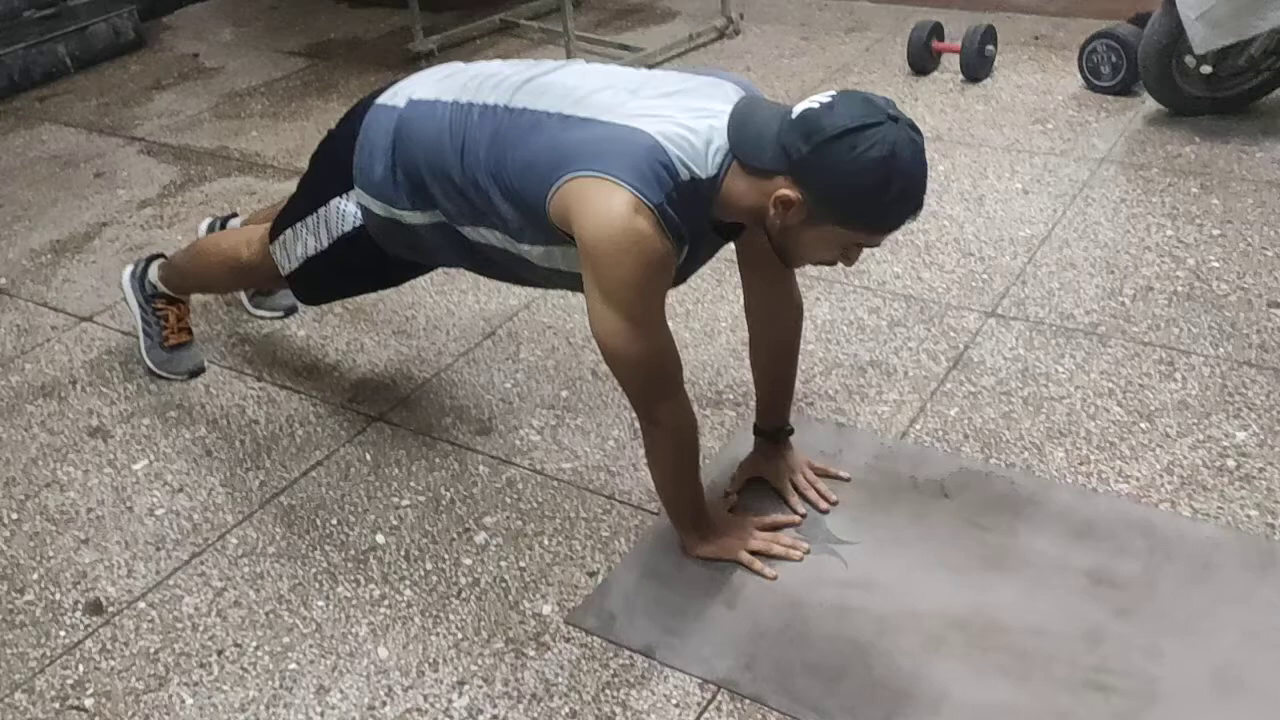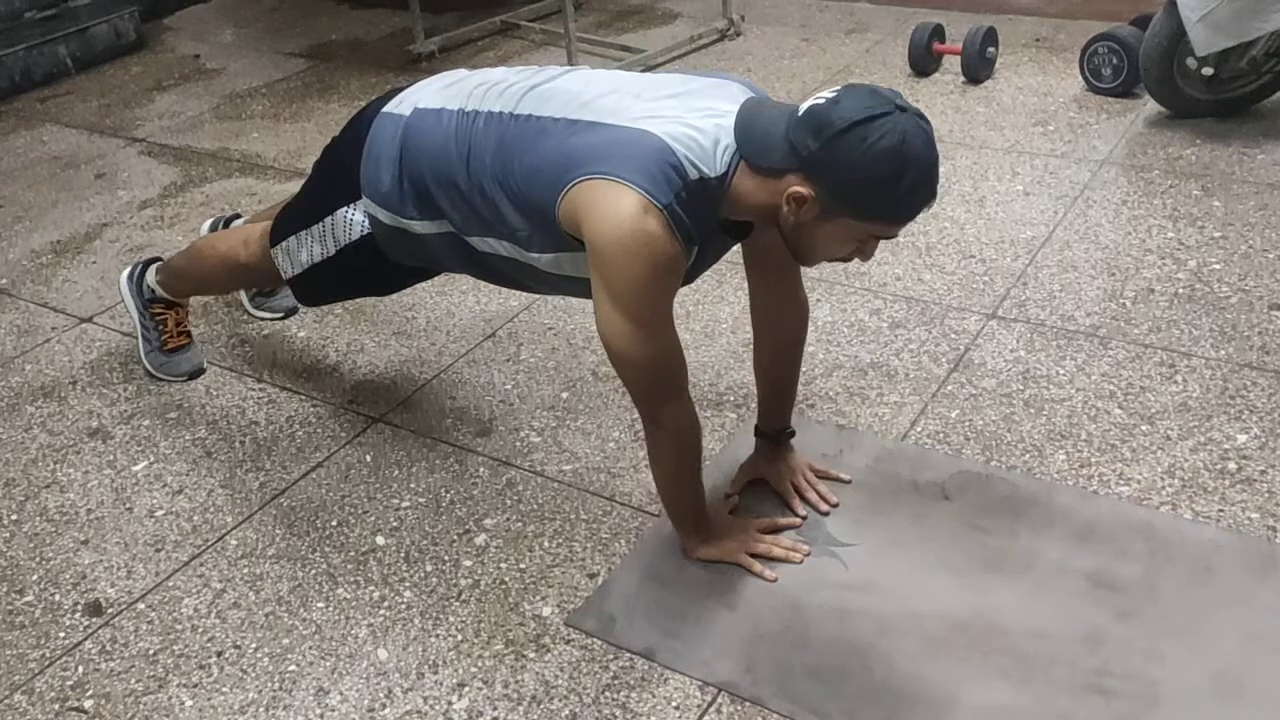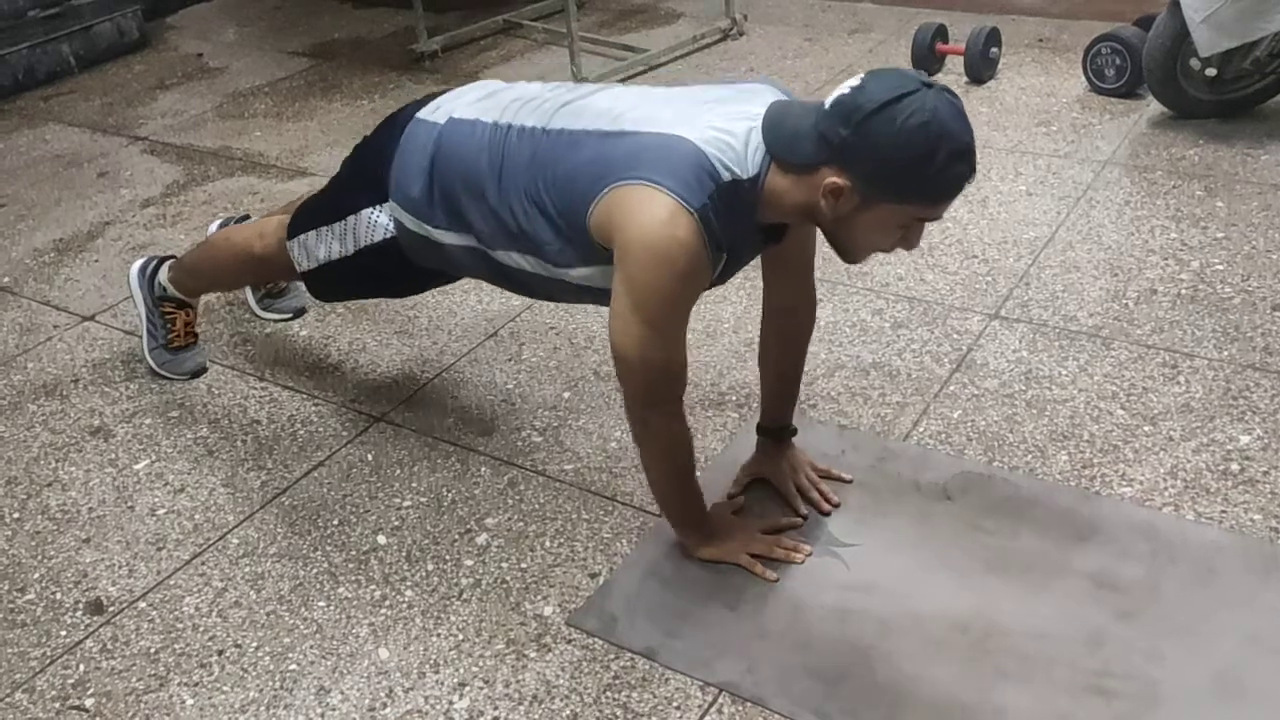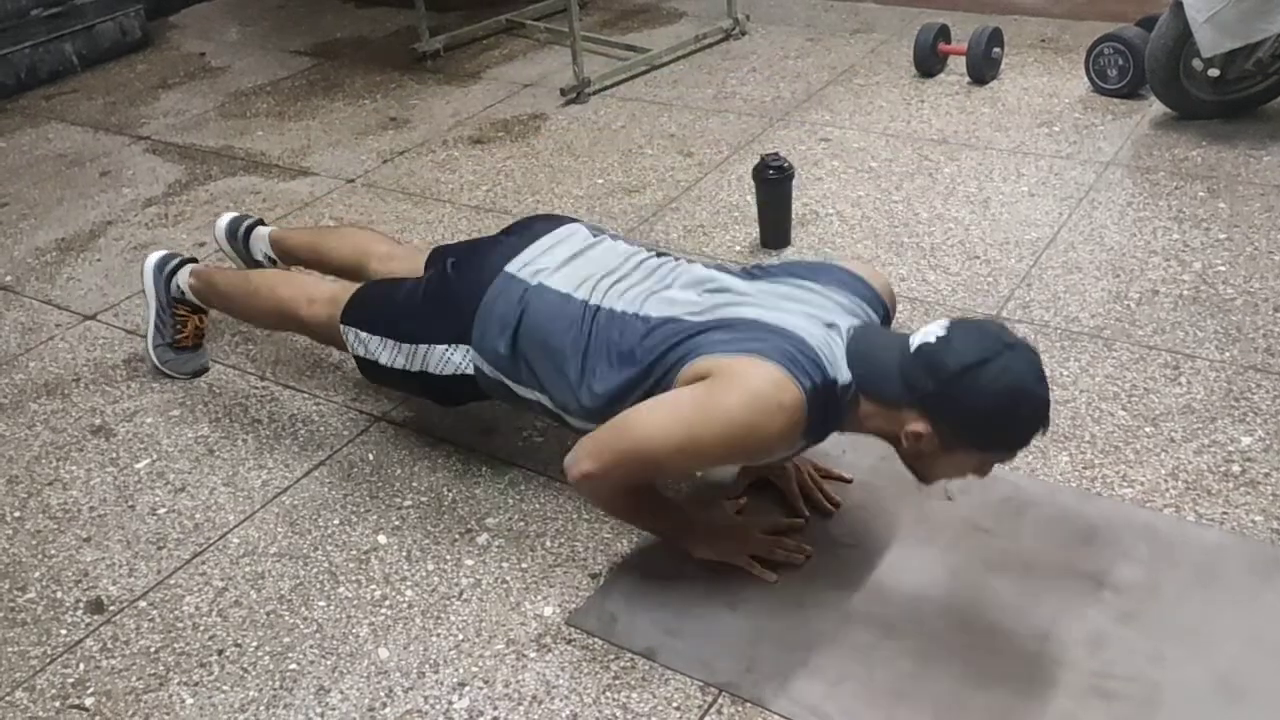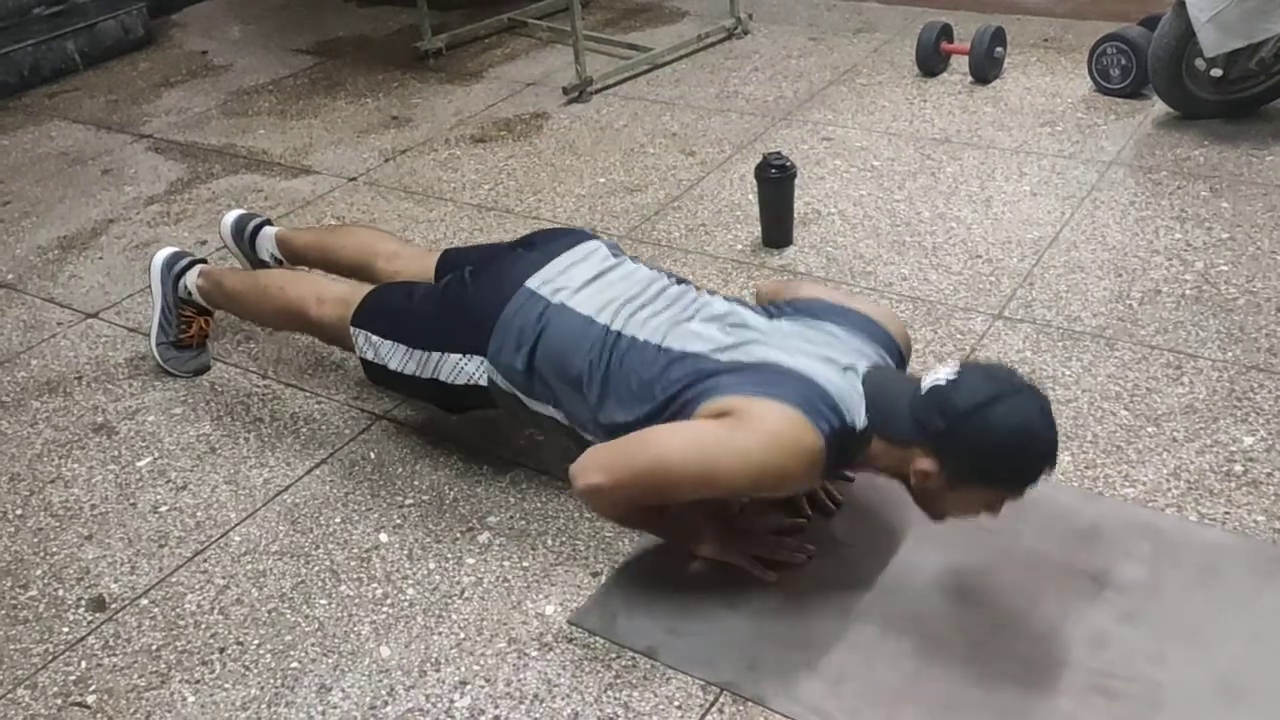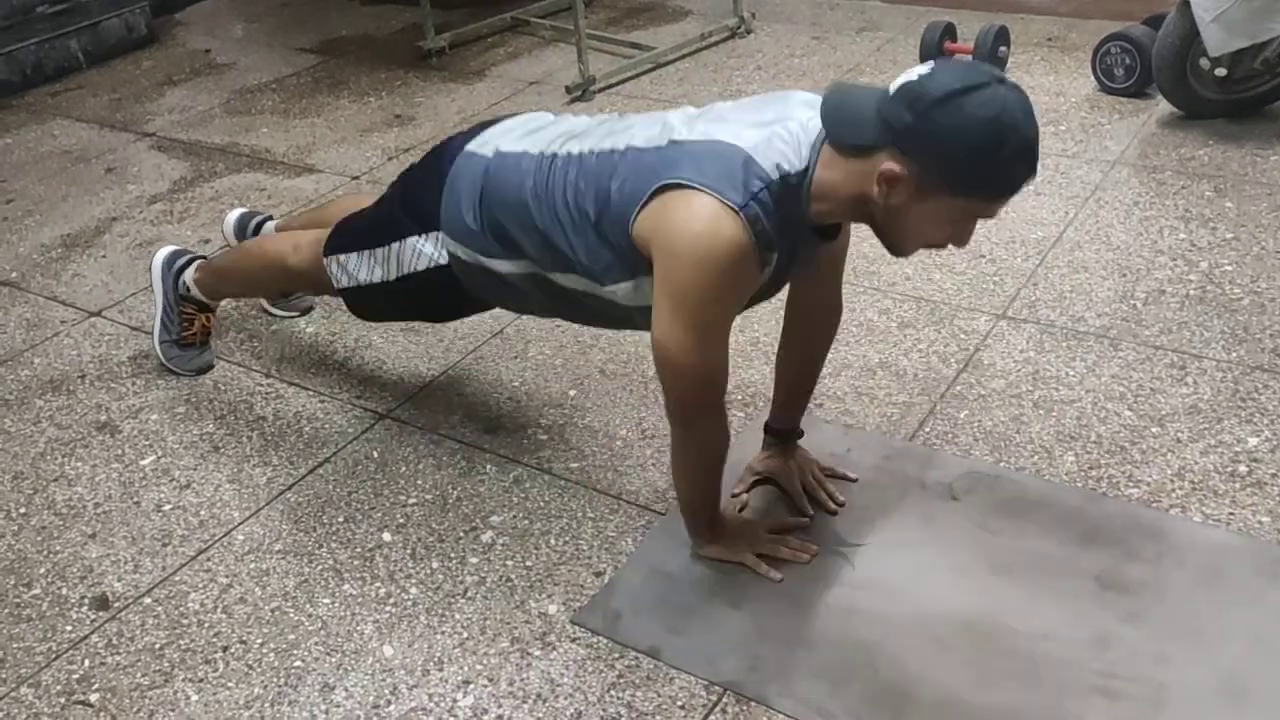
dt=0.5s
person 1, frame 1
left shoulder: (767, 136)
right shoulder: (627, 217)
left elbow: (774, 297)
right elbow: (658, 404)
left wrist: (774, 441)
right wrist: (700, 530)
left hip: (464, 118)
right hip: (396, 157)
left knee: (303, 233)
right knee: (275, 259)
left ankle: (240, 226)
right ankle: (157, 282)
person 1, frame 2
left shoulder: (774, 136)
right shoulder: (638, 220)
left elbow: (780, 299)
right elbow: (663, 407)
left wrist: (775, 442)
right wrist: (698, 532)
left hip: (465, 122)
right hip: (402, 167)
left knee: (306, 234)
right knee: (272, 260)
left ankle: (239, 225)
right ankle: (156, 286)
person 1, frame 3
left shoulder: (800, 135)
right shoulder: (667, 227)
left elbow: (791, 288)
right elbow: (655, 411)
left wrist: (775, 438)
right wrist: (701, 530)
left hip: (496, 127)
right hip: (427, 175)
left knee: (329, 225)
right knee: (291, 247)
left ankle: (244, 228)
right ankle: (167, 282)
person 1, frame 4
left shoulder: (868, 298)
right shoulder: (771, 400)
right elbow: (592, 469)
right wrist: (700, 534)
left hip: (569, 256)
right hip: (503, 326)
left knee: (397, 266)
right knee: (334, 313)
left ankle: (260, 237)
right ankle: (186, 283)
person 1, frame 5
left shoulder: (883, 342)
right shoulder: (785, 430)
right elbow: (596, 475)
right wrist: (701, 532)
left hip: (581, 269)
right hip: (512, 334)
left knee: (406, 271)
right knee: (342, 312)
left ankle: (265, 235)
right ankle: (193, 282)
person 1, frame 6
left shoulder: (843, 134)
right shoulder: (715, 230)
left elbow: (818, 298)
right elbow: (693, 414)
left wrist: (785, 445)
right wrist: (712, 532)
left hip: (537, 153)
right hip: (470, 210)
left knee: (368, 221)
right knee: (323, 258)
left ankle: (260, 229)
right ankle: (191, 280)
